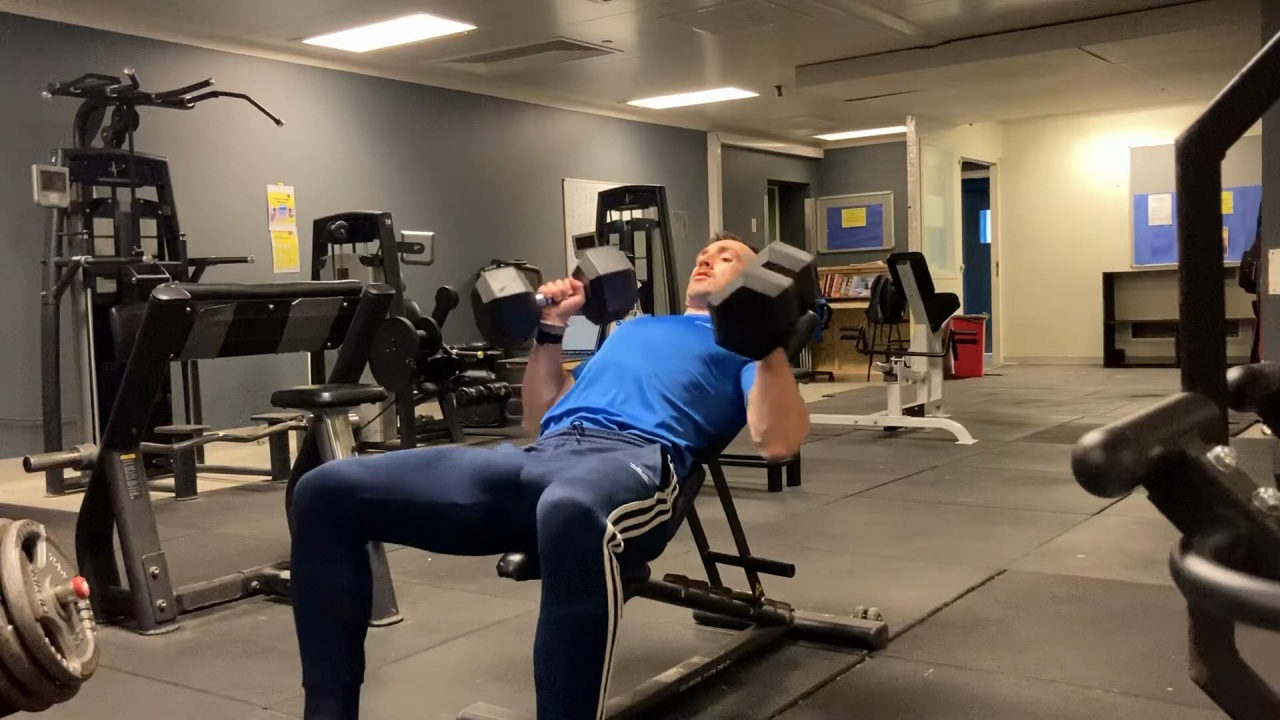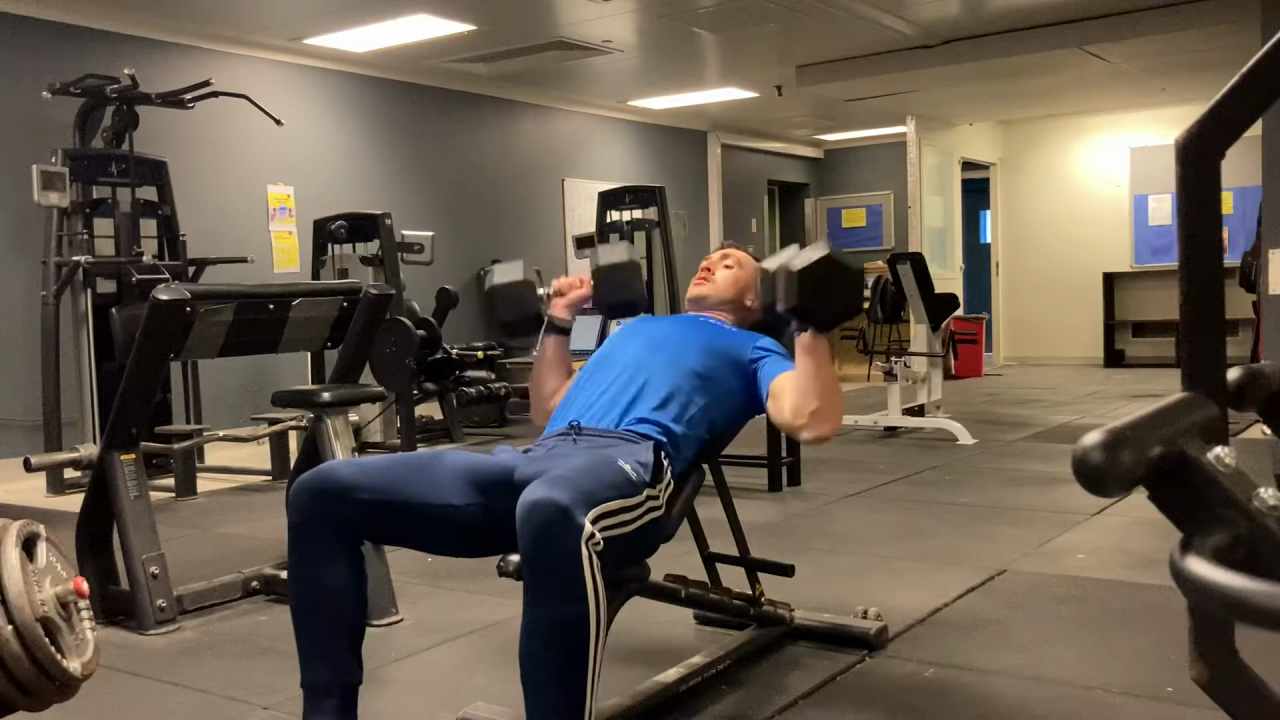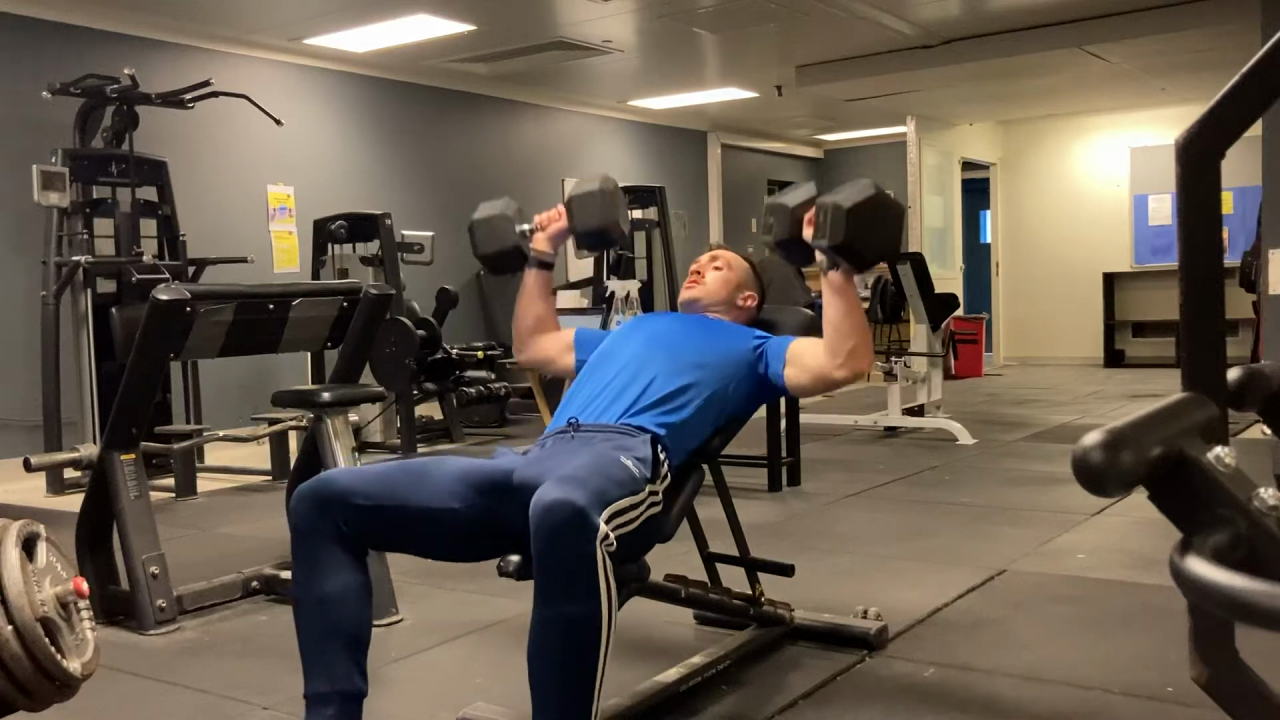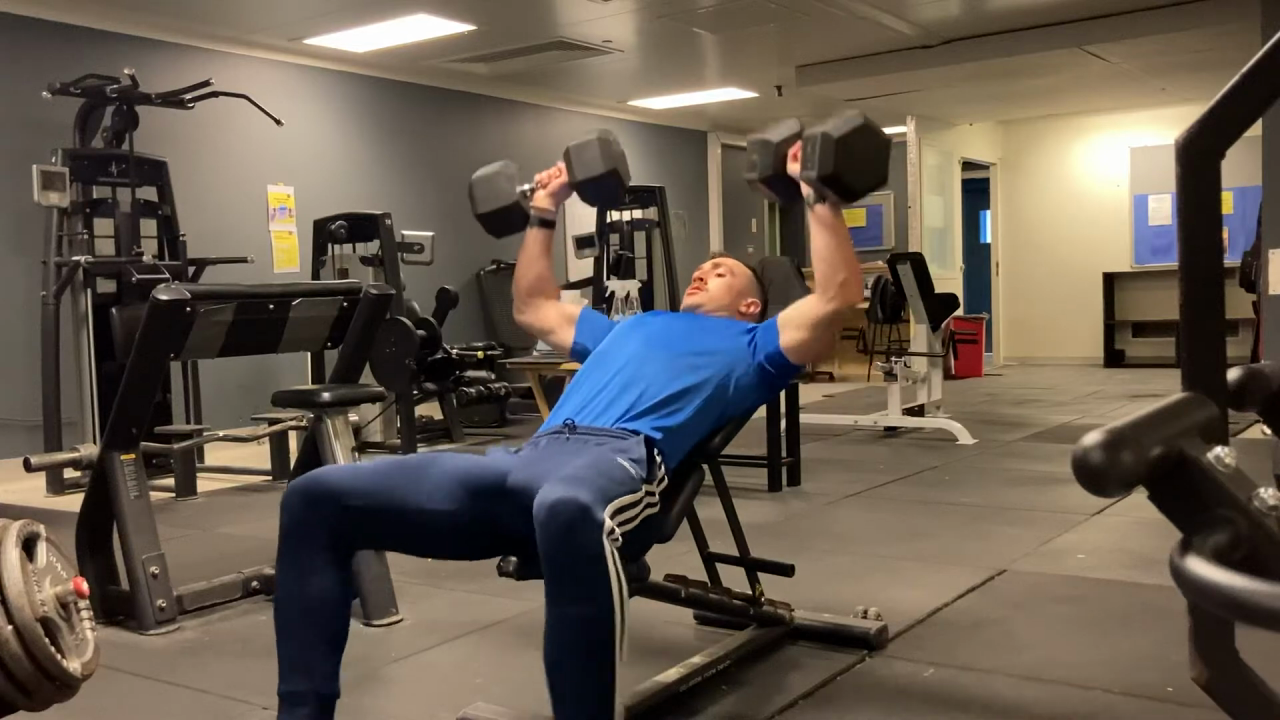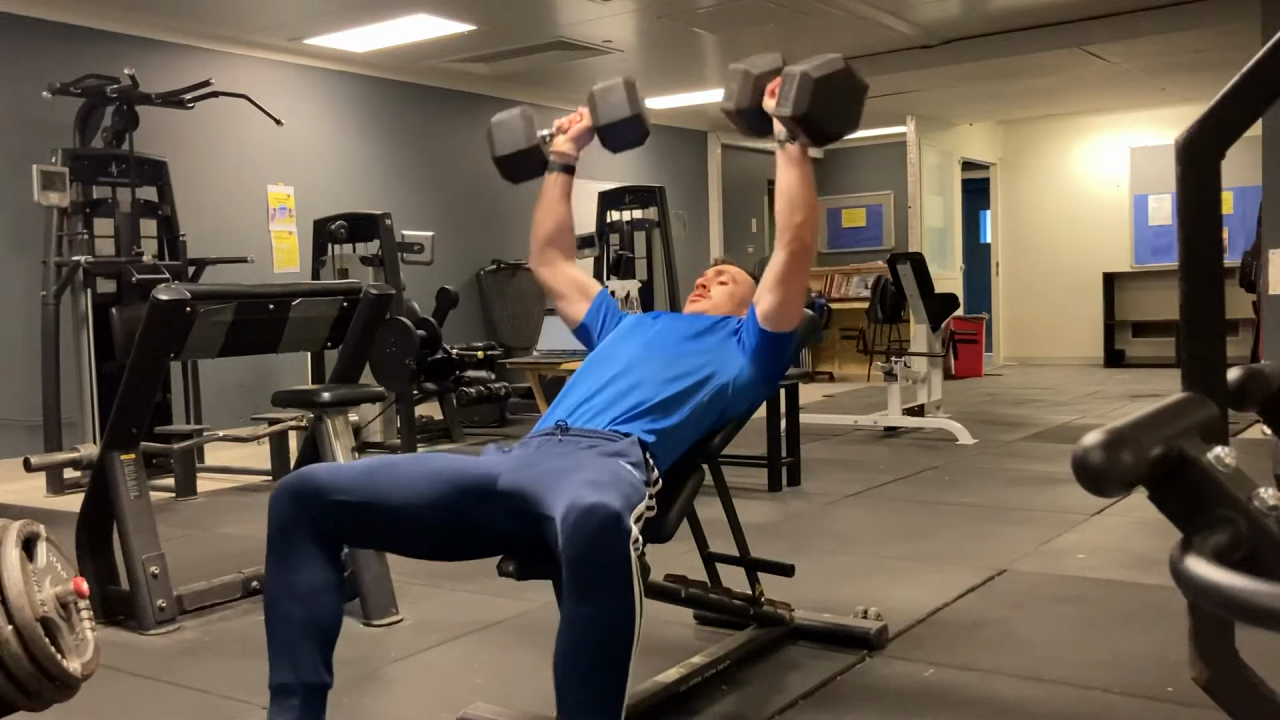
dt=0.3s
person 1, frame 1
right shoulder: (629, 329)
left elbow: (779, 442)
right wrist: (549, 328)
left hip: (636, 461)
right hip: (538, 457)
left knee: (571, 511)
right knee: (326, 492)
person 1, frame 2
left shoulder: (751, 350)
right shoulder: (635, 329)
left elbow: (816, 422)
left wrist: (806, 324)
right wrist: (558, 320)
left hip: (627, 462)
right hip: (533, 458)
left knee: (551, 510)
right knee: (325, 492)
person 1, frame 3
left shoulder: (749, 347)
right shoulder: (627, 329)
left elbow: (845, 363)
right elbow: (530, 346)
right wrist: (542, 255)
left hip: (626, 459)
right hip: (531, 460)
left knee: (562, 511)
right knee: (325, 500)
person 1, frame 4
left shoulder: (748, 349)
right shoulder: (627, 329)
left elbow: (835, 298)
right elbow: (533, 308)
left wrist: (816, 194)
right wrist: (543, 213)
left hip: (621, 458)
right hip: (525, 457)
left knee: (565, 511)
right knee: (317, 499)
person 1, frame 5
left shoulder: (745, 350)
right shoulder: (628, 327)
left elbow: (794, 248)
right elbow: (550, 259)
left wrist: (789, 137)
right wrist: (563, 157)
left hip: (610, 462)
right hip: (512, 459)
left knee: (594, 520)
right knee: (306, 496)
